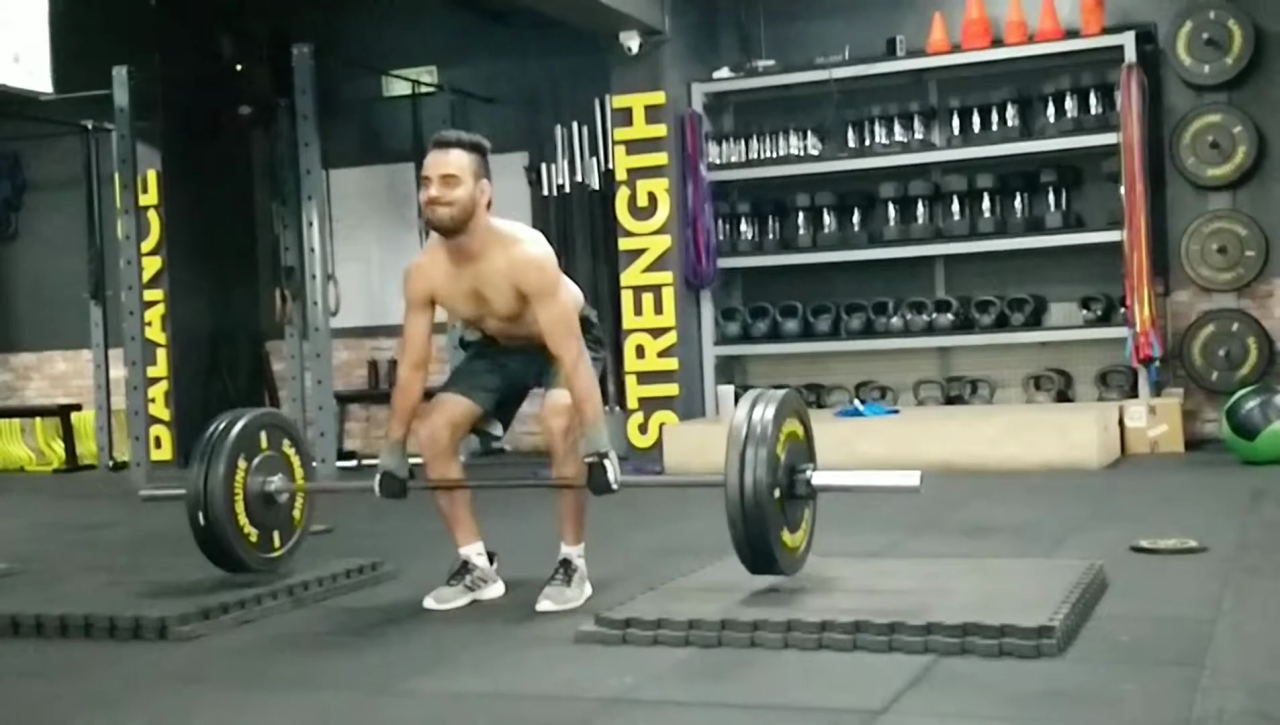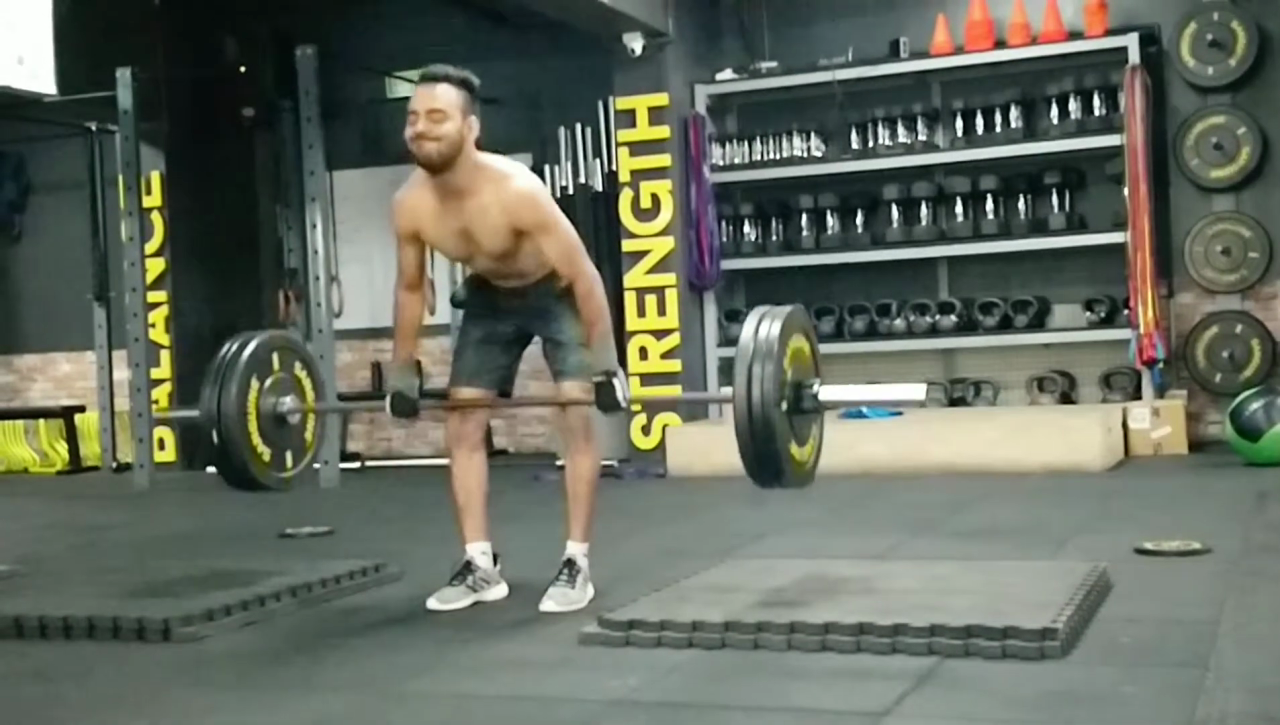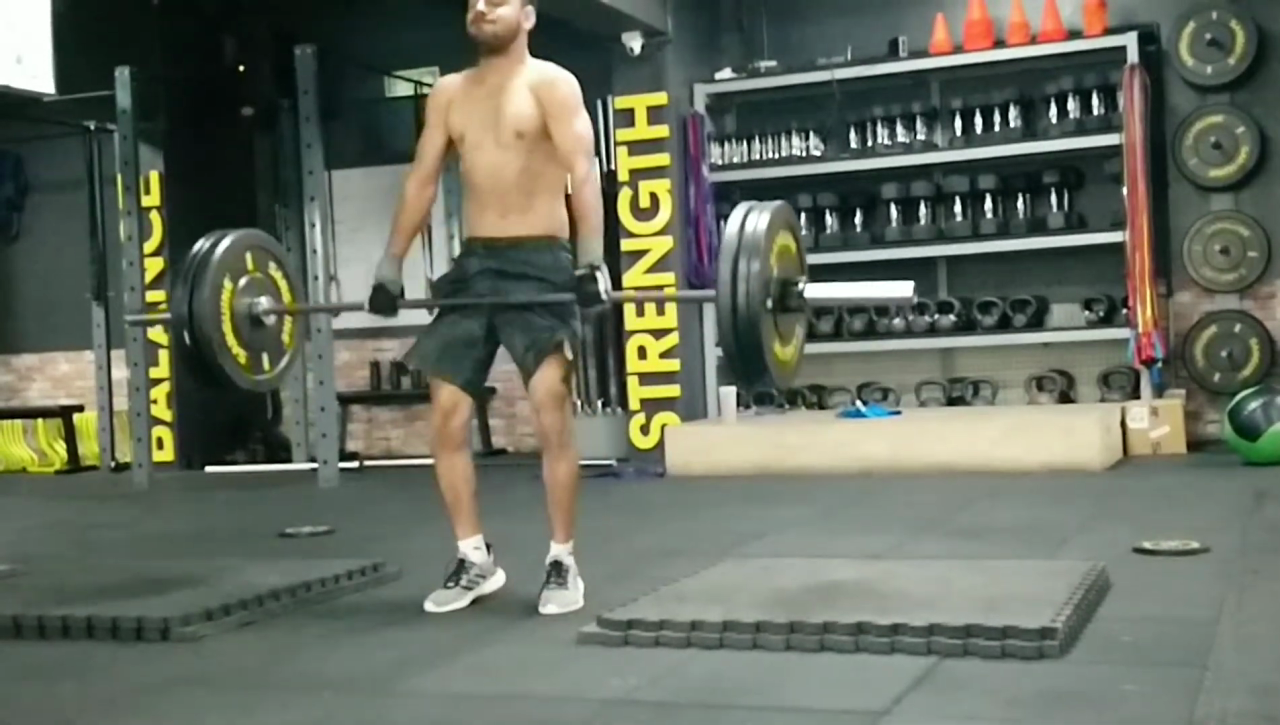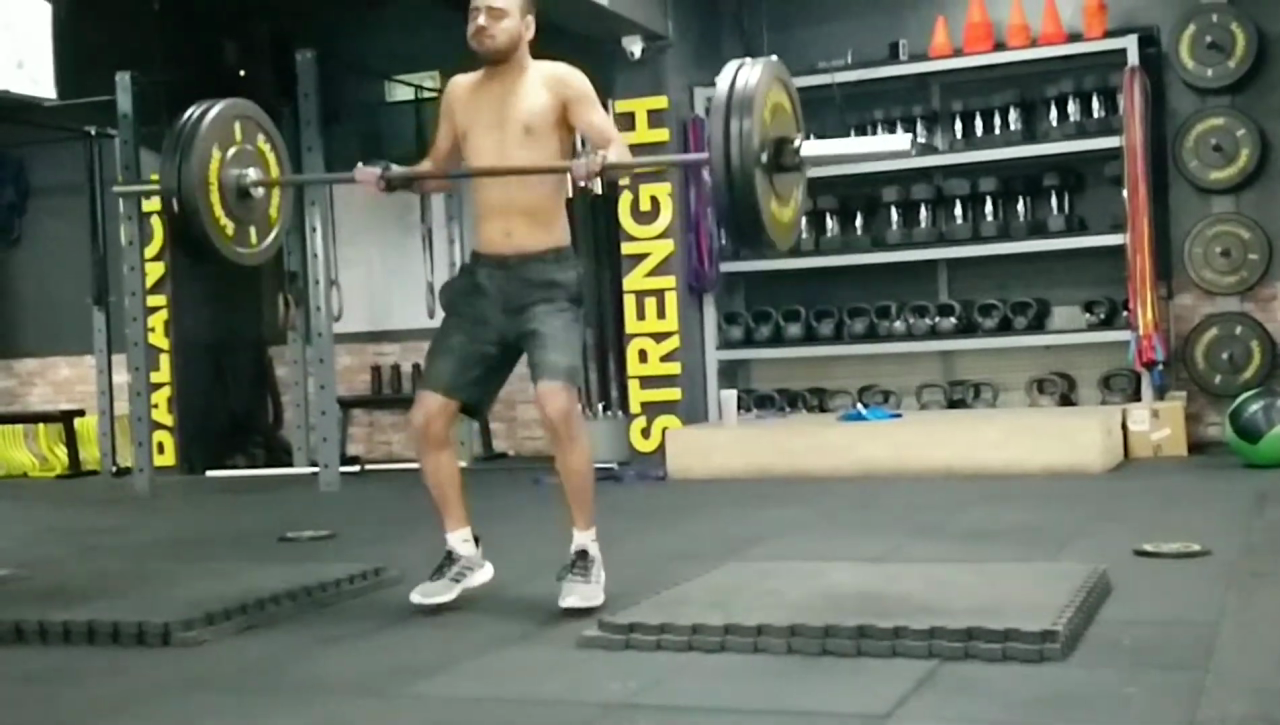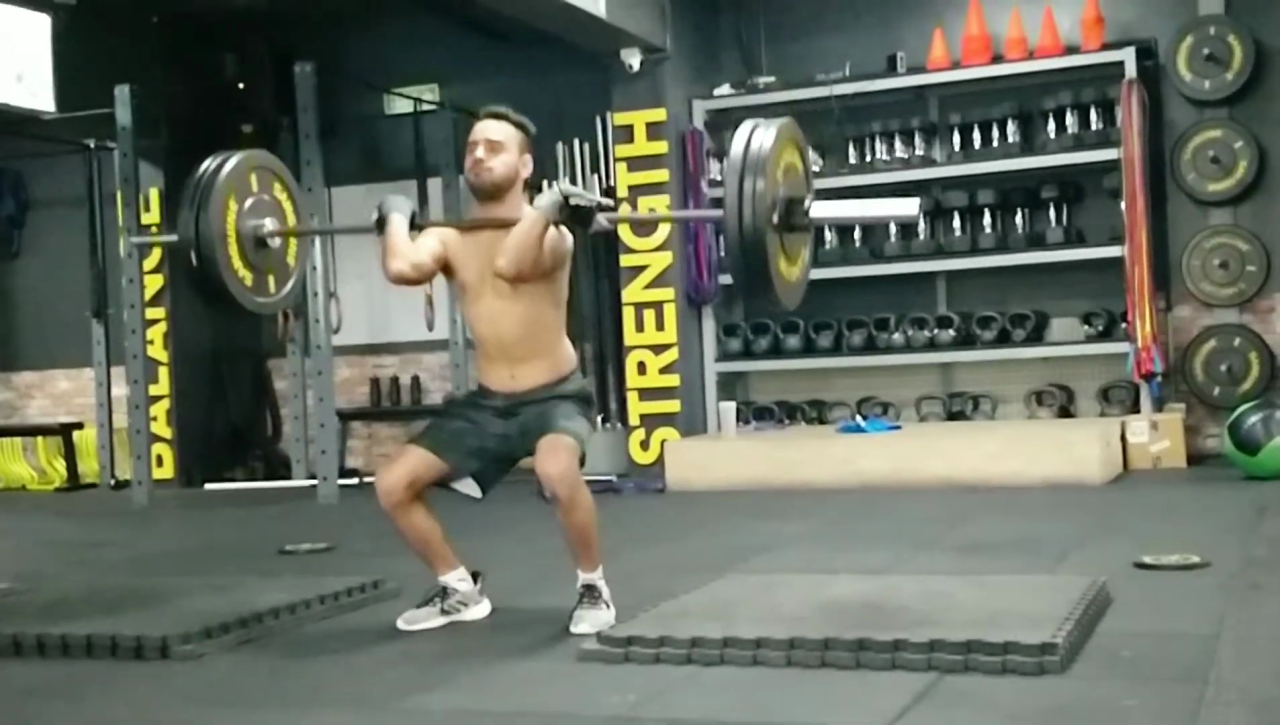
dt=1s
person 1, frame 1
left shoulder: (526, 254)
right shoulder: (423, 270)
left elbow: (570, 356)
right elbow: (412, 365)
left wrist: (598, 443)
right wrist: (392, 452)
left hip: (565, 341)
right hip: (497, 347)
left knee: (560, 423)
right knee: (434, 432)
left ankle: (572, 564)
right ankle: (477, 565)
person 1, frame 2
left shoulder: (516, 190)
right shoulder: (409, 204)
left elbow: (584, 275)
right elbow: (410, 288)
left wrist: (606, 366)
right wrist: (401, 373)
left hip: (557, 292)
right hip: (489, 298)
left knee: (575, 413)
right knee: (463, 422)
left ankle: (575, 564)
right ankle: (480, 565)
person 1, frame 3
left shoulder: (550, 83)
right shoulder: (448, 92)
left elbow: (582, 174)
right elbow: (421, 180)
left wrist: (592, 263)
right wrist: (390, 266)
left hip: (539, 265)
right hip: (471, 266)
left knee: (551, 417)
right knee: (445, 420)
left ankle: (562, 563)
right ankle: (474, 559)
person 1, frame 4
left shoulder: (558, 81)
right shoulder: (459, 91)
left elbow: (618, 148)
right elbow: (439, 168)
left wrist: (600, 162)
right wrist: (395, 176)
left hip: (545, 276)
right hip: (480, 278)
left knee: (557, 406)
right knee: (428, 417)
left ankle: (585, 551)
right ankle: (463, 552)
person 1, frame 5
left shoulder: (550, 234)
right shoulder: (447, 237)
left elbow: (508, 264)
right elbow: (401, 267)
left wrist: (551, 205)
right wrist: (396, 216)
left hip: (553, 399)
right hip: (486, 405)
left knee: (557, 469)
right knee: (392, 485)
left ankle: (593, 587)
right ankle: (459, 587)
